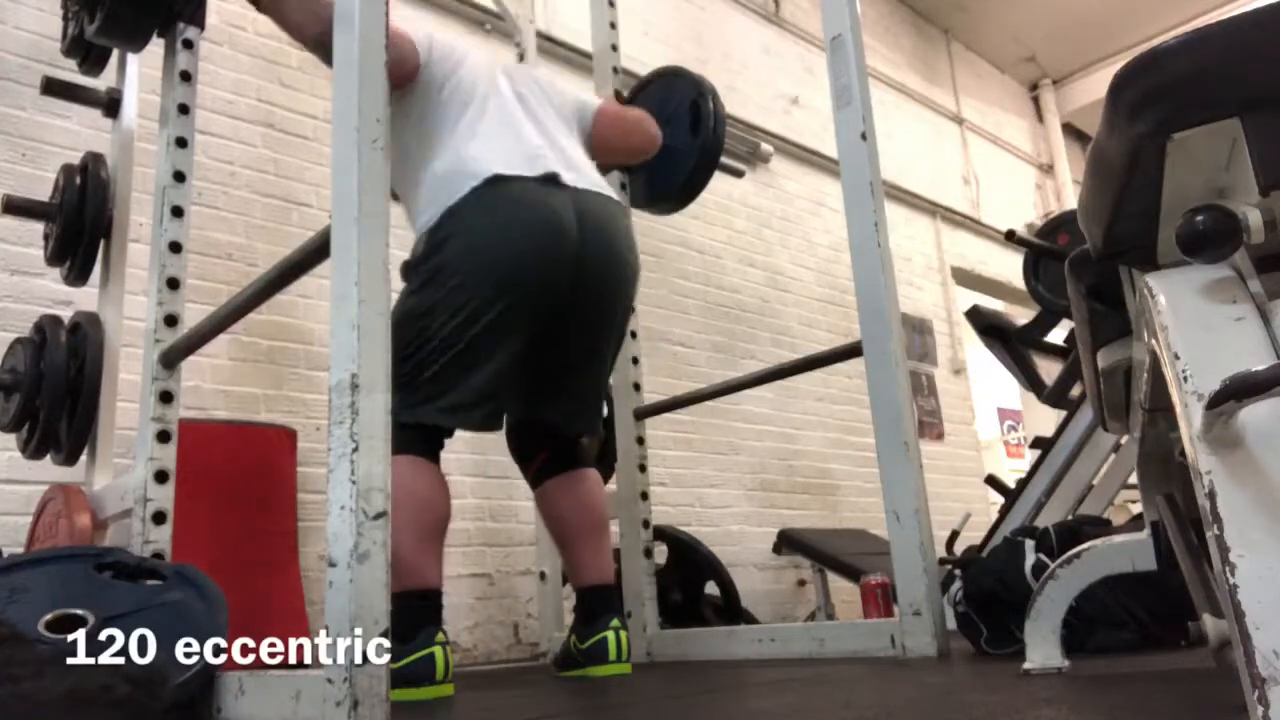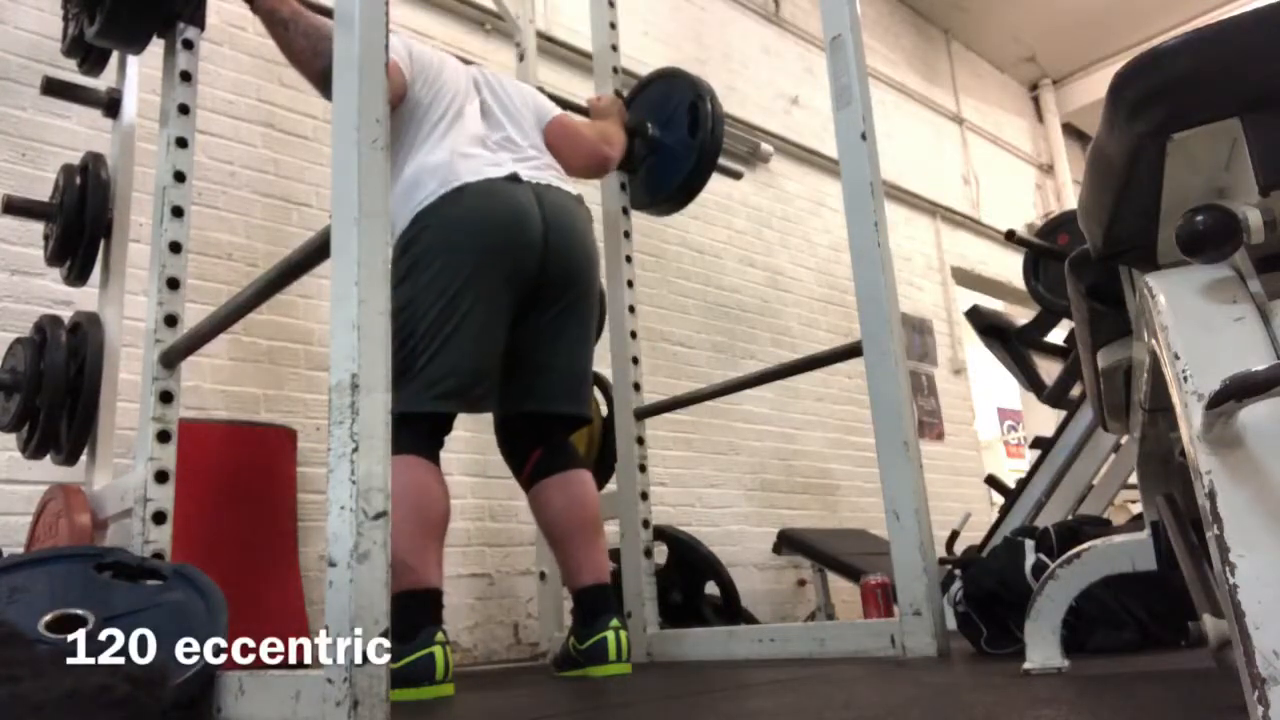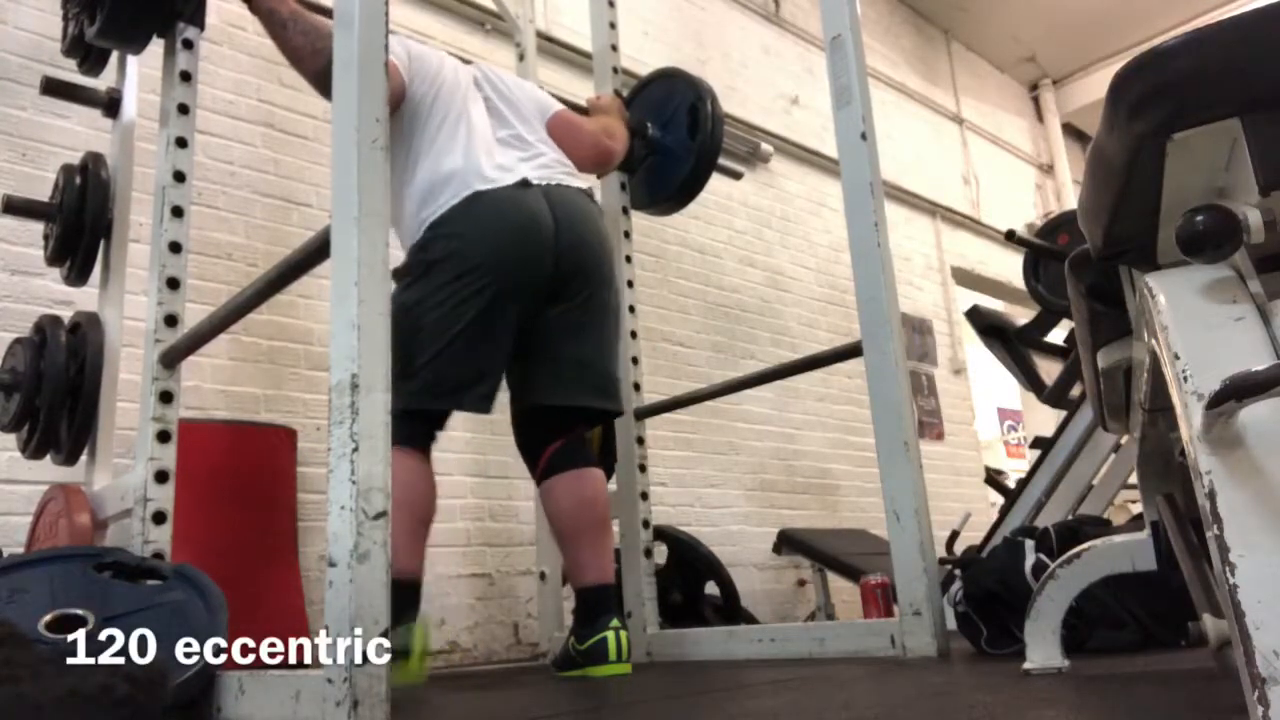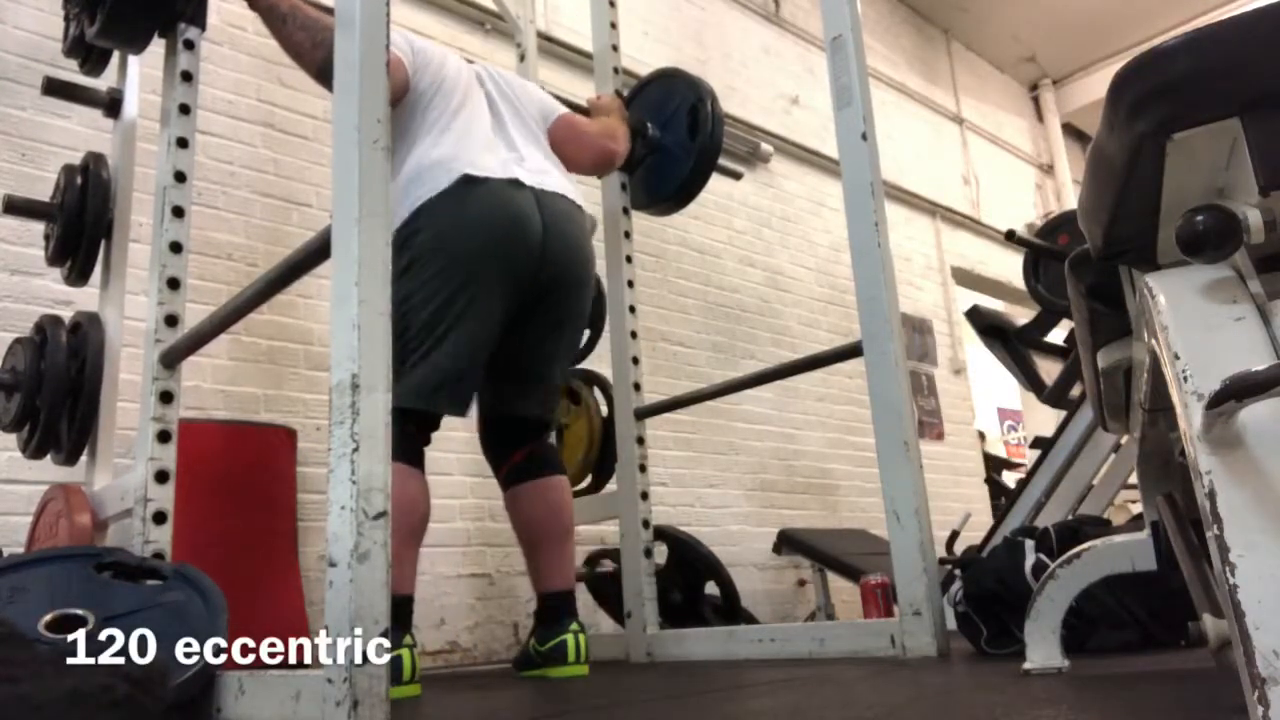
dt=1s
person 1, frame 1
right shoulder: (531, 81)
right elbow: (643, 136)
right wrist: (614, 110)
left hip: (497, 223)
right hip: (604, 232)
left knee: (405, 425)
right knee: (552, 437)
left ankle: (416, 641)
right ankle: (601, 626)
person 1, frame 2
right shoulder: (505, 85)
right elbow: (595, 153)
right wrist: (612, 118)
left hip: (466, 219)
right hip: (563, 225)
left knee: (405, 423)
right knee: (540, 437)
left ankle: (415, 639)
right ankle: (599, 625)
person 1, frame 3
right shoulder: (505, 82)
right elbow: (601, 150)
right wrist: (613, 117)
left hip: (481, 224)
right hip: (578, 224)
left knee: (402, 416)
right knee: (558, 434)
left ankle: (394, 626)
right ankle: (600, 626)
person 1, frame 4
right shoulder: (509, 83)
right elbow: (602, 150)
right wrist: (614, 115)
left hip: (467, 218)
right hip: (561, 230)
left knee: (394, 422)
right knee: (519, 435)
left ankle: (389, 641)
right ankle: (558, 628)
